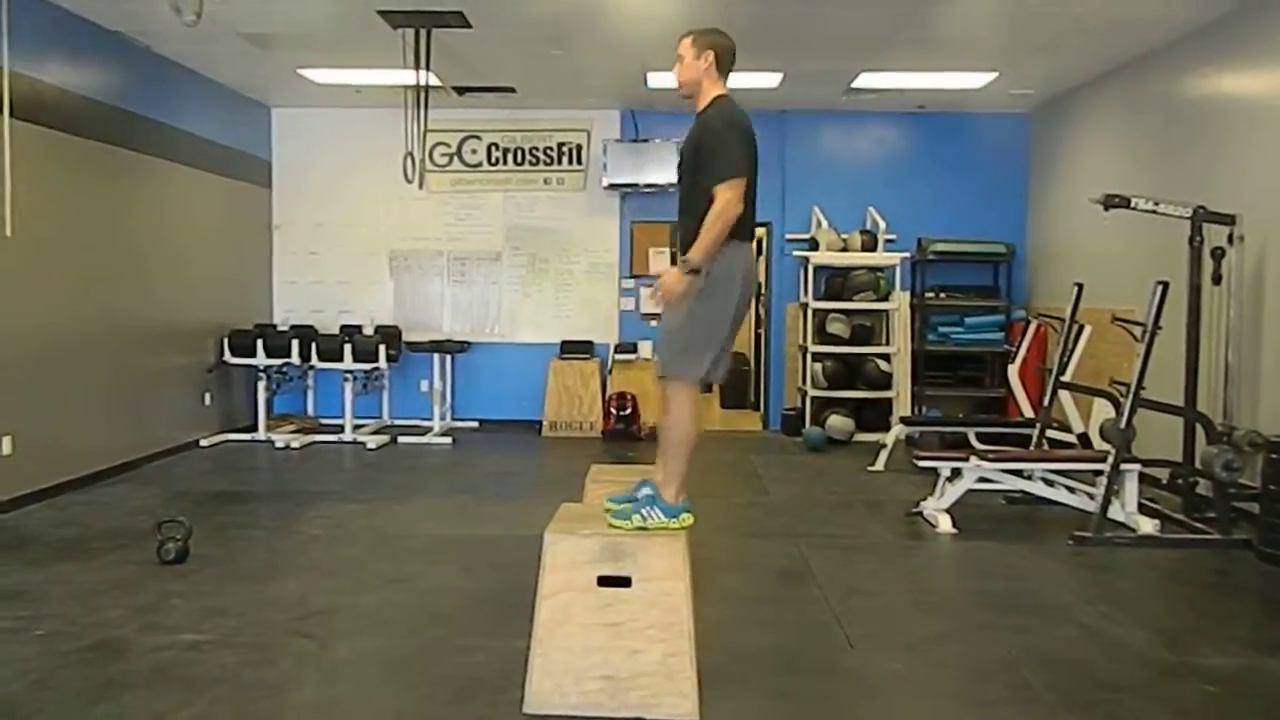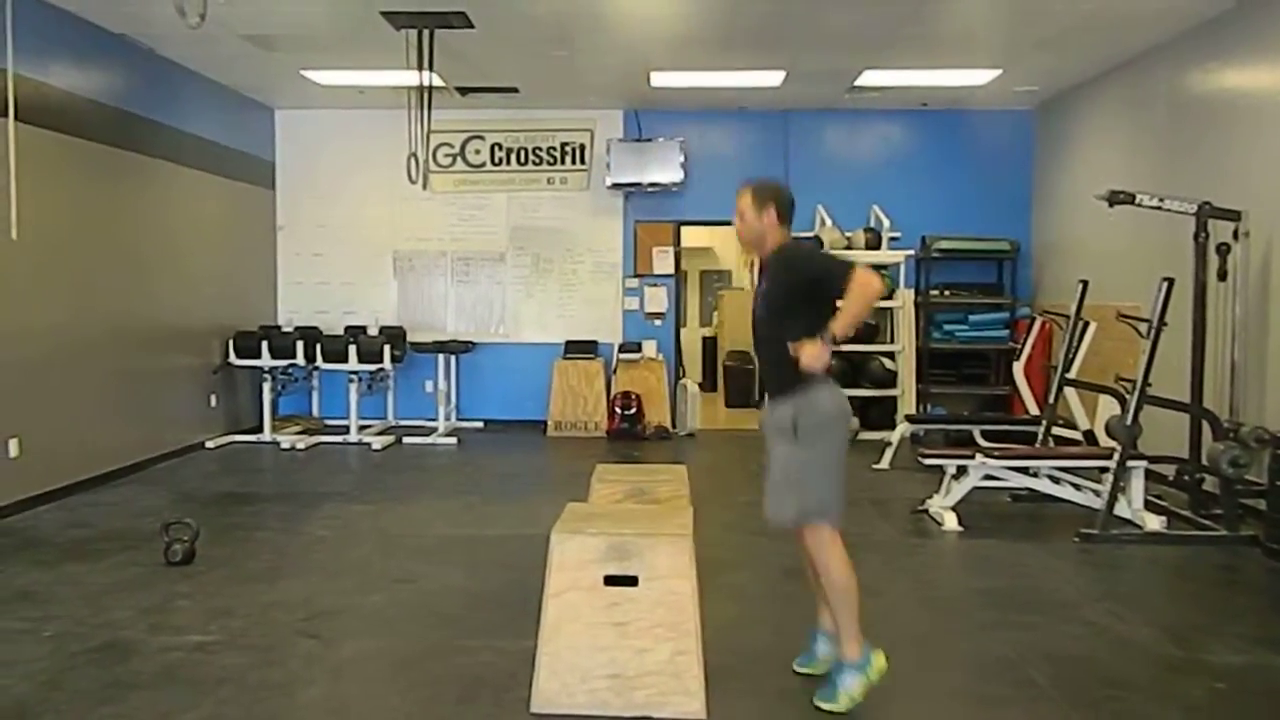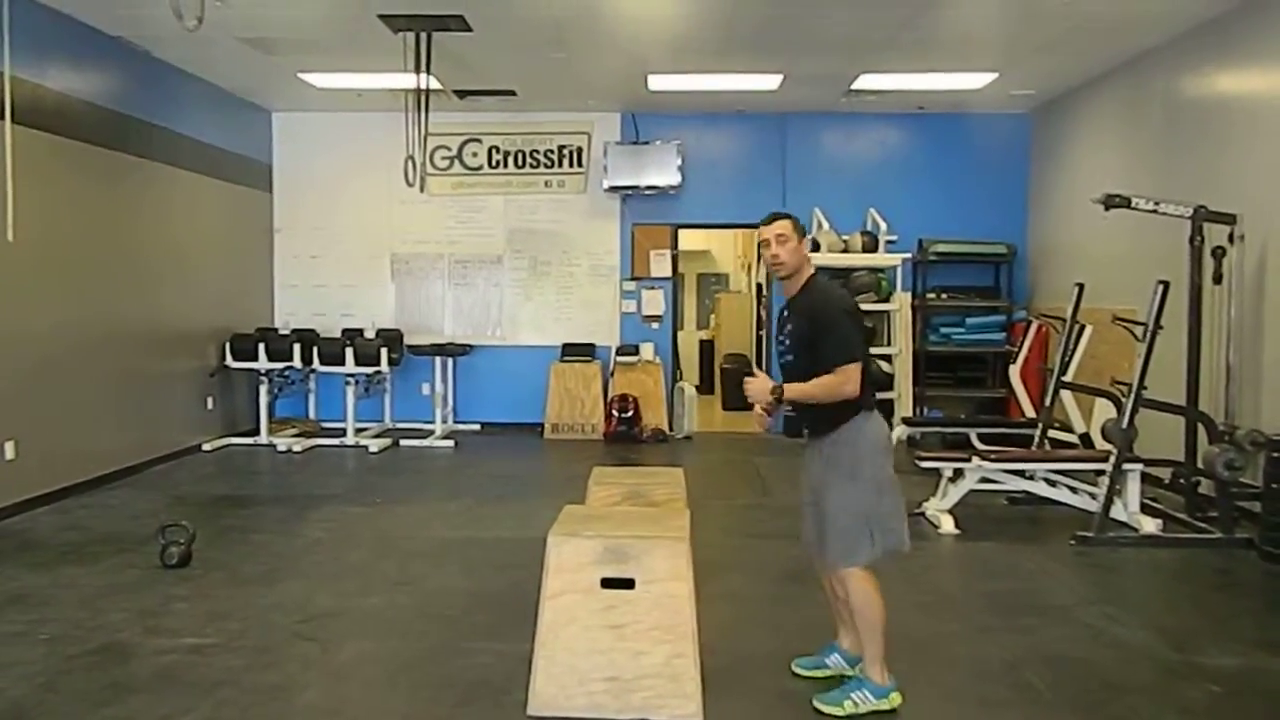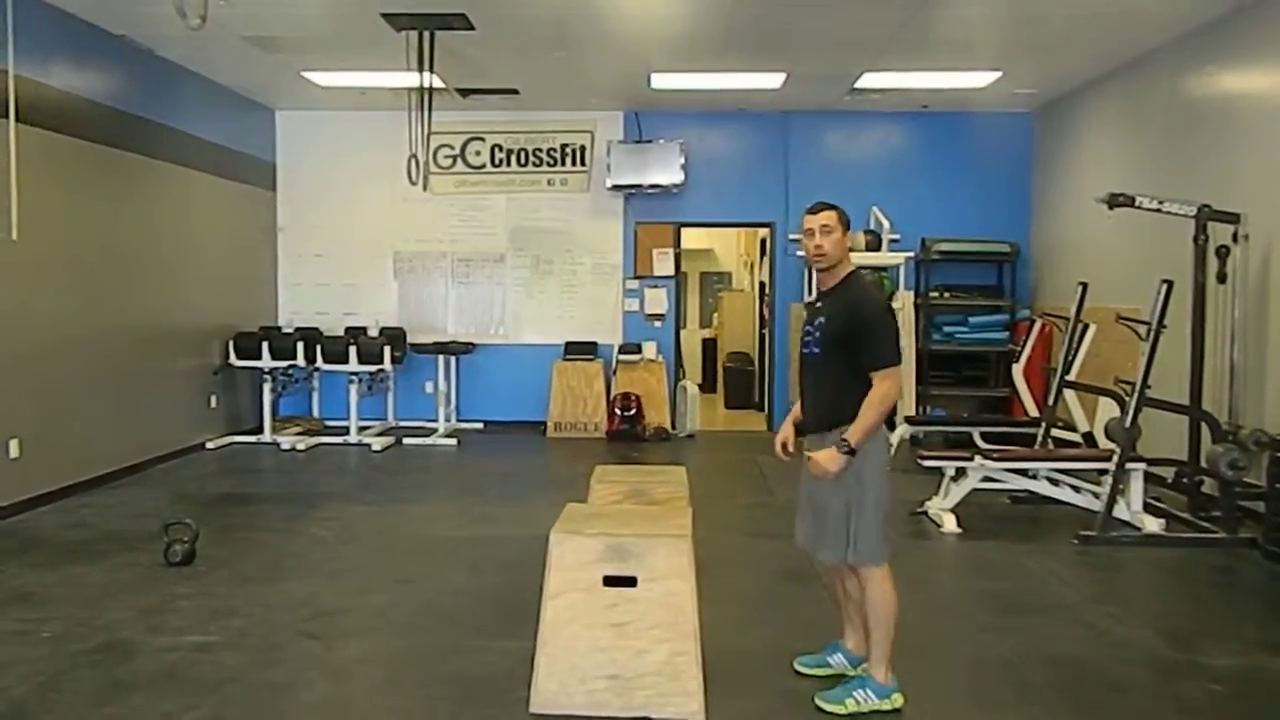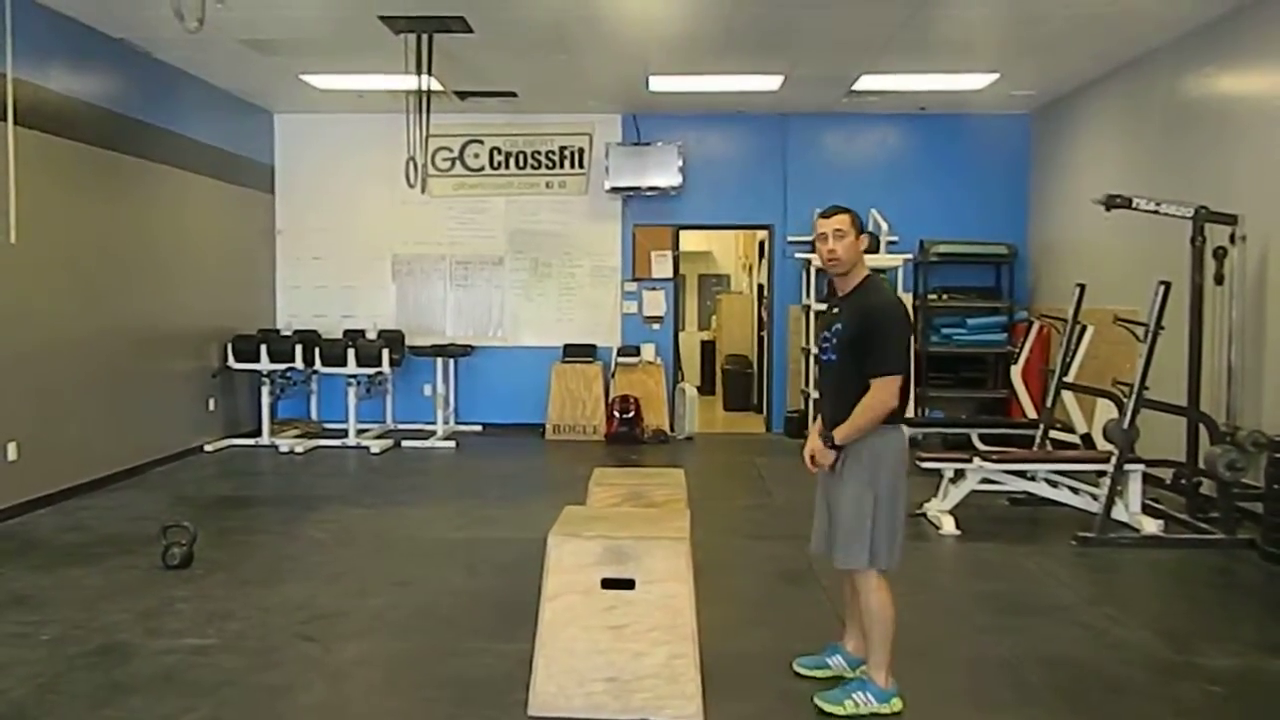
dt=0.4s
person 1, frame 1
left shoulder: (722, 122)
right shoulder: (713, 121)
left elbow: (730, 201)
left wrist: (688, 269)
left hip: (718, 267)
right hip: (709, 265)
left knee: (679, 382)
right knee: (677, 380)
left ankle: (670, 501)
right ankle: (661, 484)
person 1, frame 2
left shoulder: (797, 261)
right shoulder: (774, 265)
left elbow: (869, 282)
left wrist: (825, 343)
left hip: (810, 406)
right hip: (794, 407)
left knee: (816, 530)
right knee: (806, 525)
left ankle: (858, 658)
right ankle: (833, 633)
person 1, frame 3
left shoulder: (829, 303)
right shoulder: (792, 308)
left elbow: (847, 382)
left wrist: (777, 392)
right wrist: (770, 397)
left hip: (854, 438)
right hip: (825, 440)
left knee: (851, 562)
right knee: (826, 554)
right ankle: (848, 648)
person 1, frame 4
left shoulder: (866, 301)
right shoulder: (821, 300)
left elbow: (888, 385)
left wrist: (846, 447)
right wrist: (792, 420)
left hip: (851, 446)
right hip: (820, 440)
left knee: (867, 561)
right knee: (830, 554)
right ankle: (852, 647)
person 1, frame 5
left shoulder: (881, 307)
right shoulder: (838, 303)
left elbow: (885, 396)
left wrist: (834, 441)
right wrist: (818, 430)
left hip: (870, 447)
right hip: (844, 445)
left knee: (866, 565)
right knee: (845, 558)
right ankle: (853, 649)
